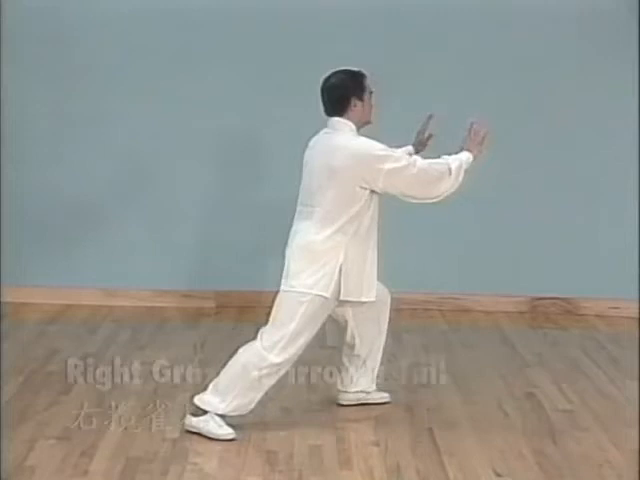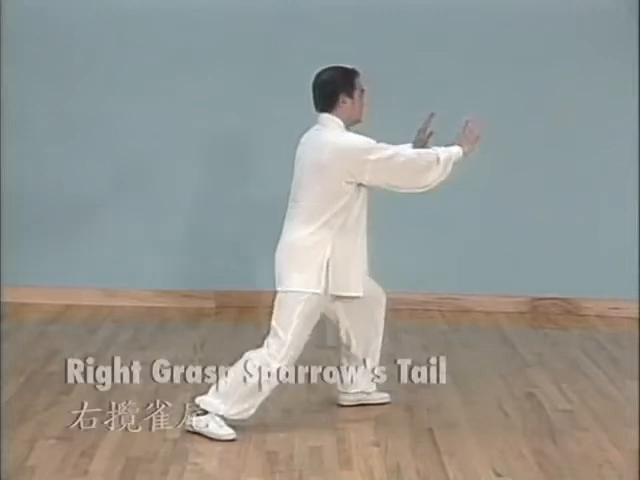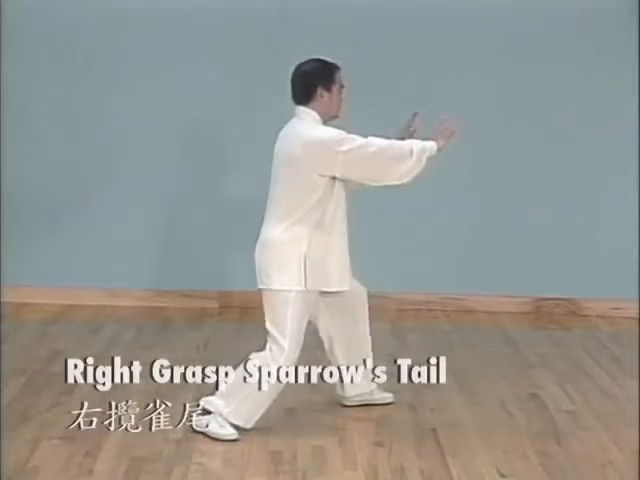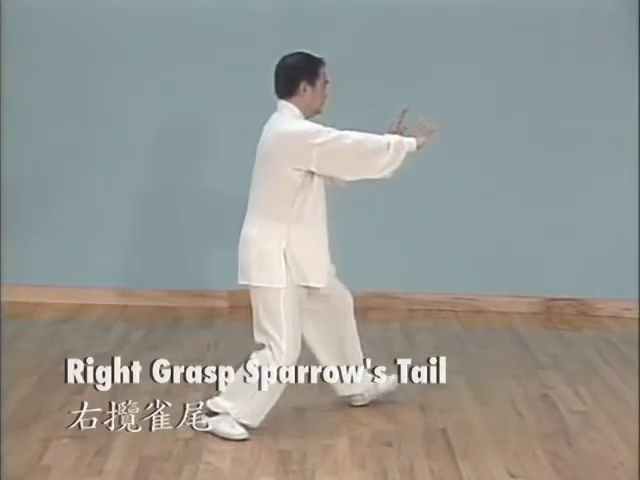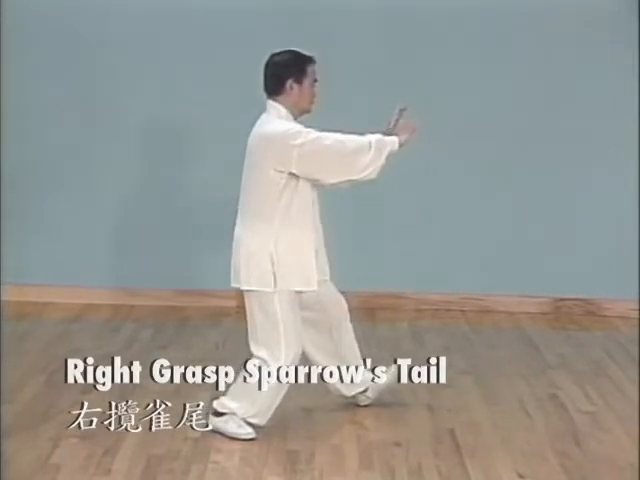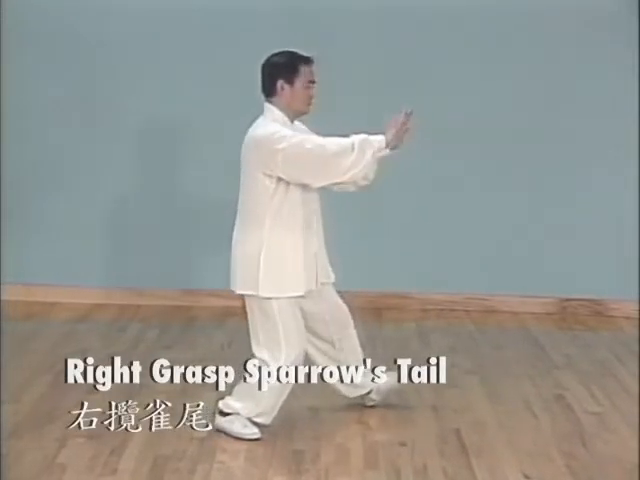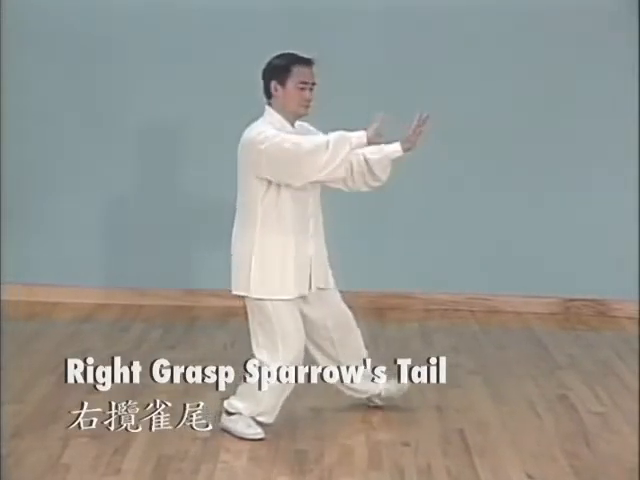
dt=0.4s
person 1, frame 1
left shoulder: (324, 142)
right shoulder: (358, 151)
right elbow: (427, 179)
left wrist: (412, 149)
right wrist: (467, 155)
left hip: (329, 260)
right hip: (318, 266)
left knee: (375, 303)
right knee: (277, 345)
left ankle: (356, 386)
right ankle: (210, 410)
person 1, frame 2
left shoulder: (320, 139)
right shoulder: (344, 147)
left elbow: (385, 161)
right elbow: (414, 170)
left wrist: (415, 146)
right wrist: (459, 150)
left hip: (327, 259)
right hip: (310, 263)
left knee: (369, 302)
right knee: (281, 349)
left ankle: (356, 386)
right ankle: (213, 411)
person 1, frame 3
left shoulder: (302, 134)
right shoulder: (317, 140)
left elbow: (363, 157)
right elbow: (379, 160)
left wrist: (398, 143)
right wrist: (432, 145)
left hip: (307, 255)
right hip: (291, 259)
left knee: (351, 303)
right knee: (283, 350)
left ankle: (356, 387)
right ankle: (219, 413)
person 1, frame 4
left shoulder: (290, 130)
right shoulder: (294, 134)
left elbow: (344, 155)
right elbow: (354, 152)
left wrist: (389, 141)
right wrist: (410, 143)
left hip: (296, 253)
right hip: (276, 256)
left knee: (335, 307)
right knee: (281, 348)
left ankle: (358, 386)
right ankle: (226, 412)
person 1, frame 5
left shoulder: (285, 132)
right shoulder: (277, 134)
left elbow: (332, 159)
right elbow: (338, 155)
left wrist: (383, 140)
right wrist: (392, 141)
left hip: (293, 256)
right hip: (270, 260)
left knee: (330, 315)
right knee: (280, 351)
left ankle: (359, 385)
right ankle: (229, 412)
person 1, frame 6
left shoulder: (294, 133)
right shoulder: (267, 137)
left elbow: (333, 163)
right elbow: (330, 158)
left wrist: (385, 145)
right wrist: (382, 140)
left hip: (298, 259)
right hip: (270, 262)
left knee: (332, 321)
right knee: (284, 351)
left ankle: (363, 386)
right ankle: (235, 412)
person 1, frame 7
left shoulder: (305, 135)
right shoulder: (259, 138)
left elbow: (348, 166)
right elbow: (308, 158)
left wrist: (399, 148)
right wrist: (360, 138)
left hip: (304, 260)
right hip: (268, 263)
left knee: (335, 325)
right knee: (284, 347)
left ankle: (367, 386)
right ankle: (240, 411)
